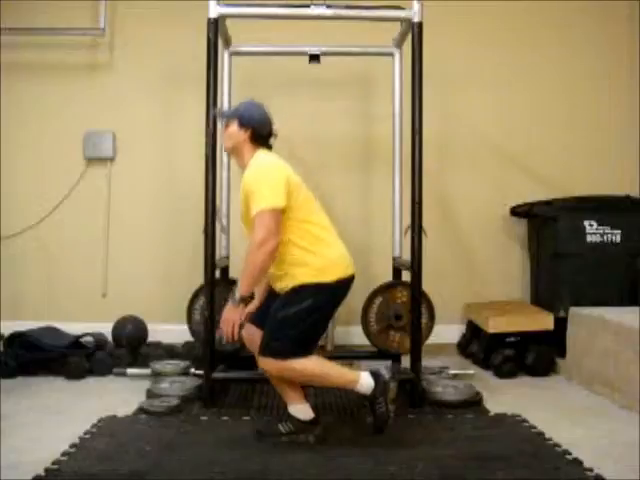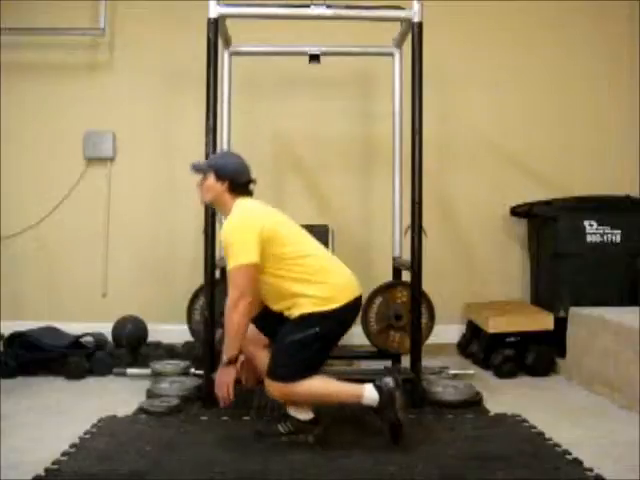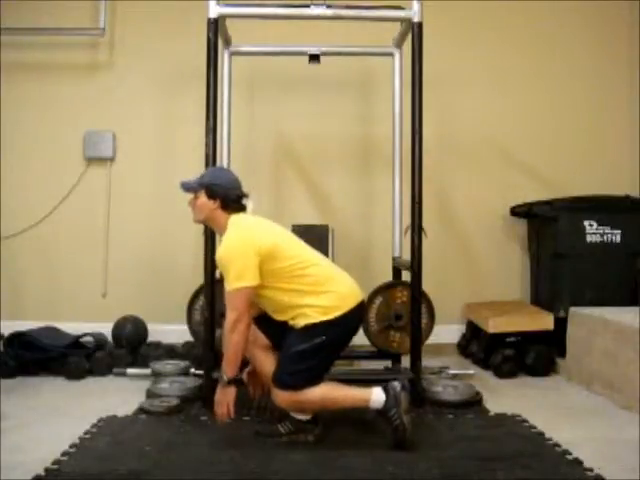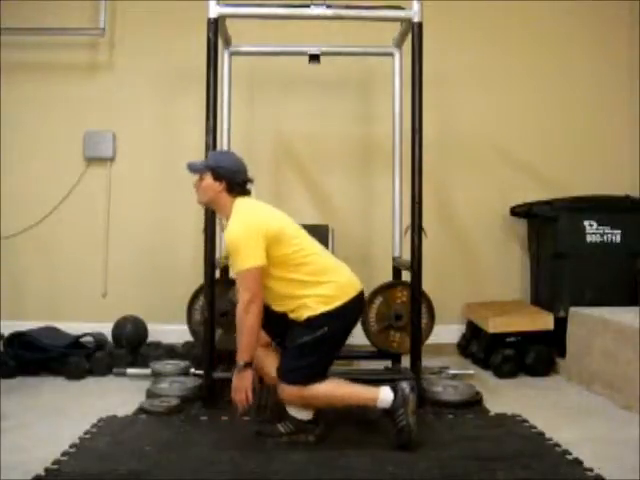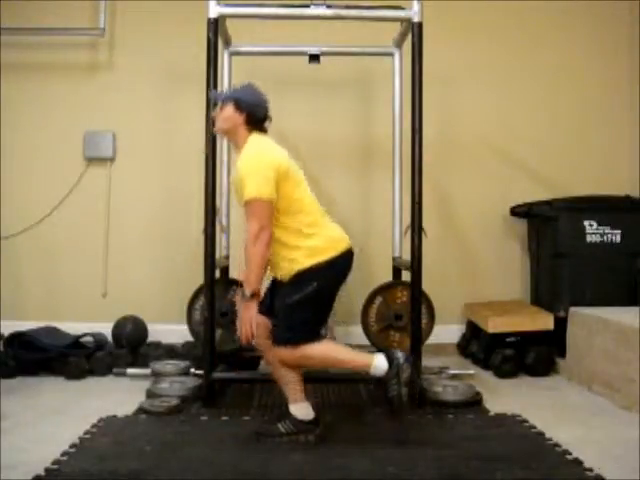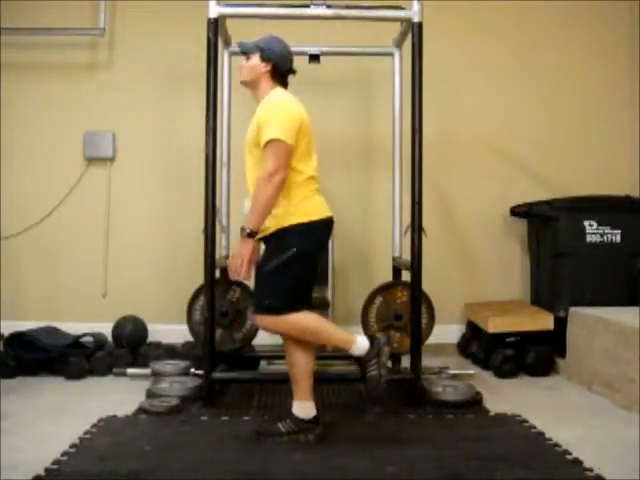
dt=0.3s
person 1, frame 1
left shoulder: (262, 170)
right shoulder: (262, 169)
left elbow: (266, 242)
right elbow: (271, 243)
left wrist: (239, 298)
right wrist: (258, 298)
left hip: (319, 276)
right hip: (304, 274)
left knee: (273, 360)
right knee: (254, 335)
left ankle: (369, 383)
right ankle: (302, 417)
person 1, frame 2
left shoulder: (237, 225)
right shoulder: (249, 213)
left elbow: (239, 299)
right elbow: (258, 287)
left wrist: (228, 362)
right wrist: (249, 353)
left hip: (327, 301)
right hip: (324, 293)
left knee: (280, 385)
right knee: (250, 337)
left ankle: (377, 394)
right ankle: (301, 418)
person 1, frame 3
left shoulder: (235, 244)
right shoulder: (245, 228)
left elbow: (236, 319)
right elbow: (254, 301)
left wrist: (227, 382)
right wrist: (259, 365)
left hip: (331, 310)
right hip: (327, 301)
left knee: (287, 394)
right knee: (252, 339)
left ankle: (383, 398)
right ankle: (302, 419)
person 1, frame 4
left shoulder: (242, 226)
right shoulder: (248, 212)
left elbow: (250, 301)
right elbow: (256, 295)
left wrist: (243, 368)
left hip: (330, 301)
right hip: (323, 293)
left knee: (293, 387)
right knee: (253, 341)
left ankle: (390, 398)
right ankle: (302, 419)
person 1, frame 5
left shoulder: (254, 159)
right shoulder: (259, 152)
left elbow: (259, 233)
right elbow: (264, 232)
left wrist: (248, 295)
right wrist: (251, 290)
left hip: (319, 258)
right hip: (310, 256)
left knee: (289, 349)
right knee: (262, 330)
left ankle: (384, 365)
right ankle: (301, 417)
person 1, frame 6
left shoulder: (277, 106)
right shoulder: (273, 107)
left elbow: (273, 175)
left wrist: (247, 235)
right wrist: (258, 237)
left hip: (298, 224)
right hip: (295, 224)
left knee: (271, 315)
right knee: (290, 319)
left ankle: (364, 346)
right ankle: (304, 416)
